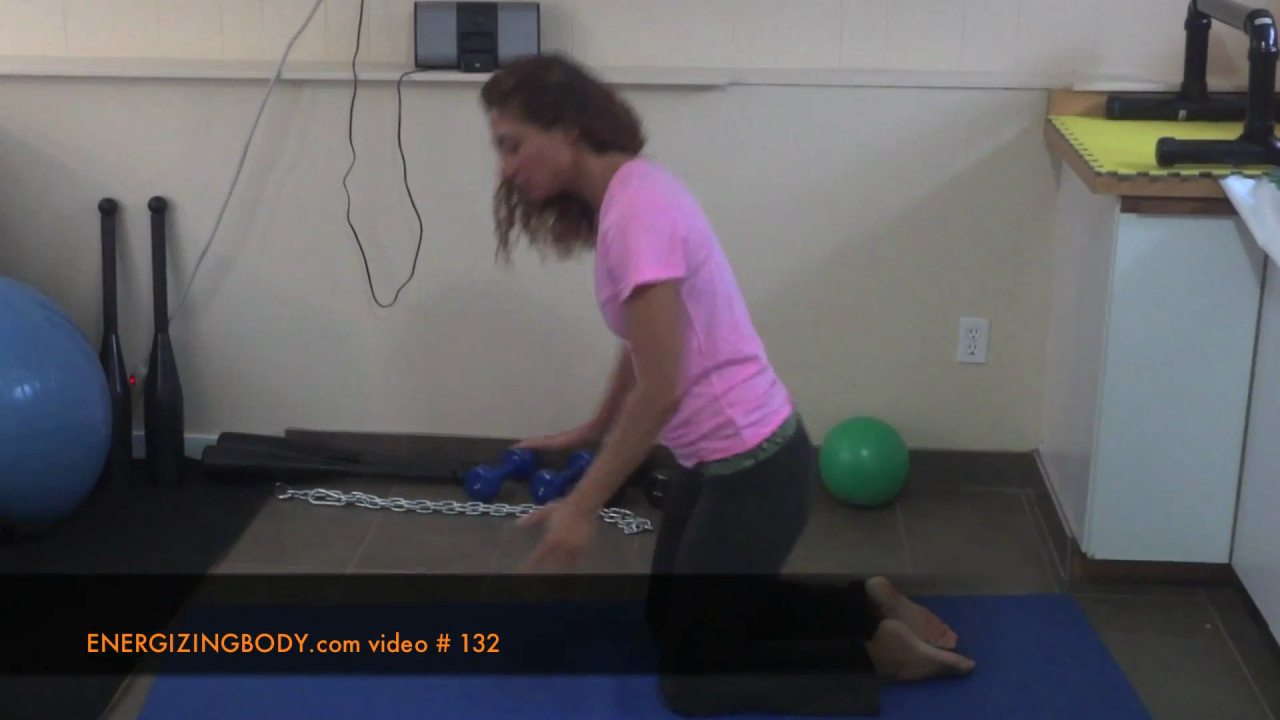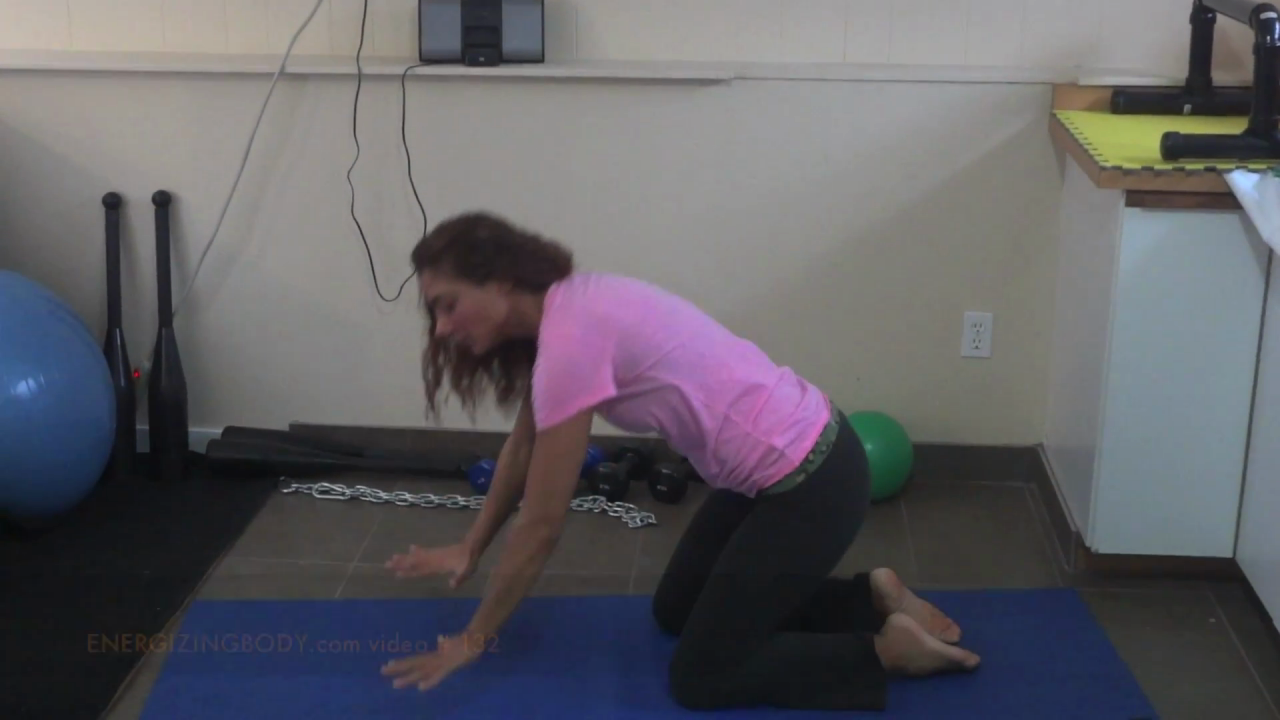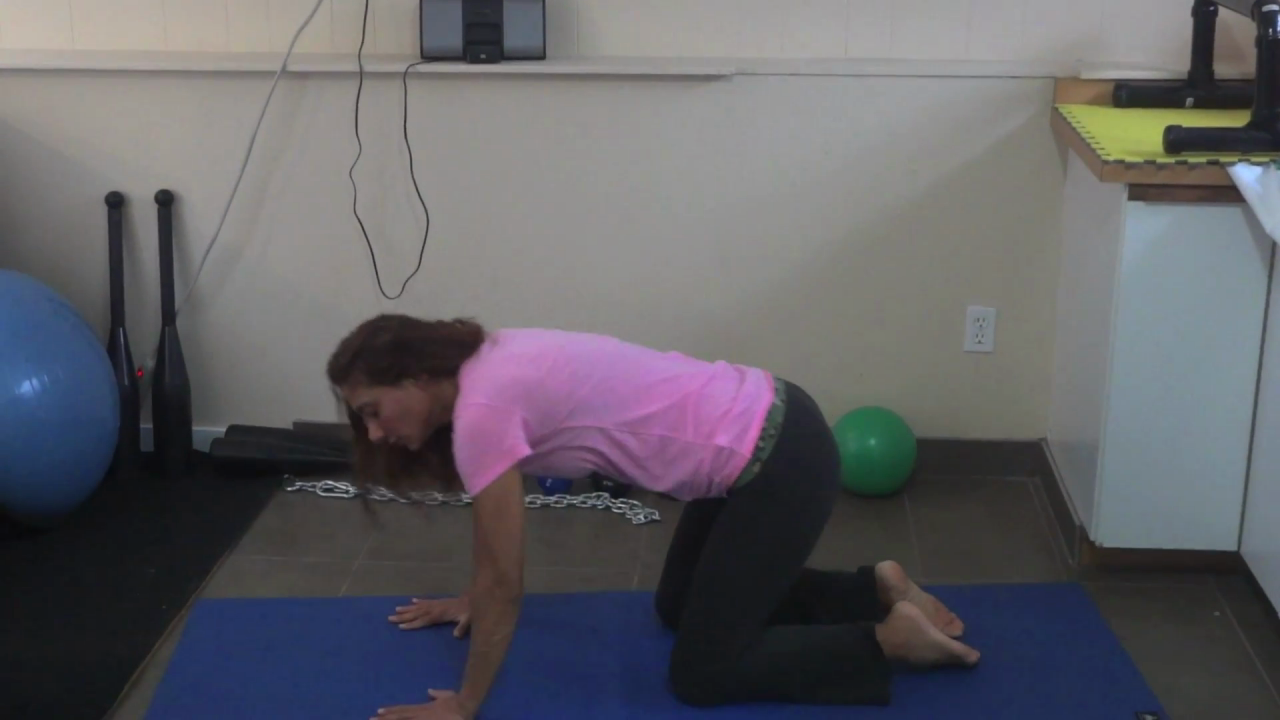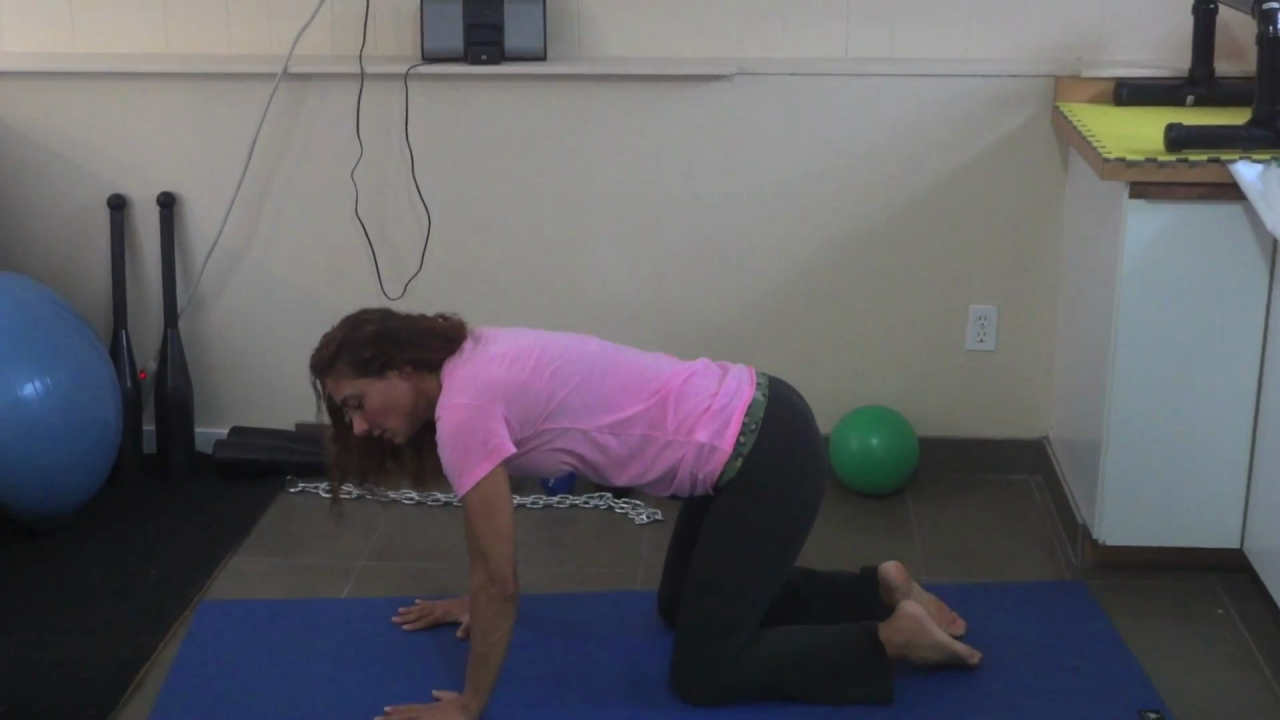
dt=0.5s
person 1, frame 1
left shoulder: (636, 211)
right shoulder: (627, 192)
left elbow: (661, 385)
left wrist: (585, 505)
right wrist: (596, 428)
left hip: (752, 468)
right hip: (721, 460)
right knee: (668, 620)
left ankle: (881, 651)
right ankle: (866, 605)
person 1, frame 2
left shoulder: (571, 338)
right shoulder: (567, 308)
left elbow: (543, 522)
right elbow: (523, 446)
left wrist: (471, 642)
right wrist: (468, 550)
left hip: (810, 483)
right hip: (778, 465)
left knee: (700, 678)
right knee: (674, 612)
left ankle: (887, 647)
right ankle: (868, 598)
person 1, frame 3
left shoulder: (480, 414)
right shoulder: (487, 366)
left elbow: (504, 584)
right wrist: (473, 600)
left hip: (780, 464)
right hip: (763, 427)
right knee: (678, 607)
left ankle: (890, 638)
right ankle: (875, 590)
person 1, frame 4
left shoulder: (462, 411)
right shoulder: (472, 362)
left elbow: (499, 582)
right wrist: (476, 603)
left hip: (765, 459)
right hip: (750, 421)
right knee: (680, 608)
left ankle: (893, 636)
right ankle: (879, 590)
